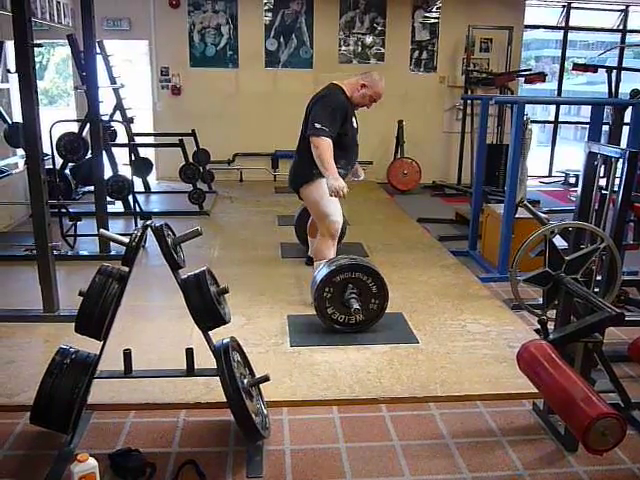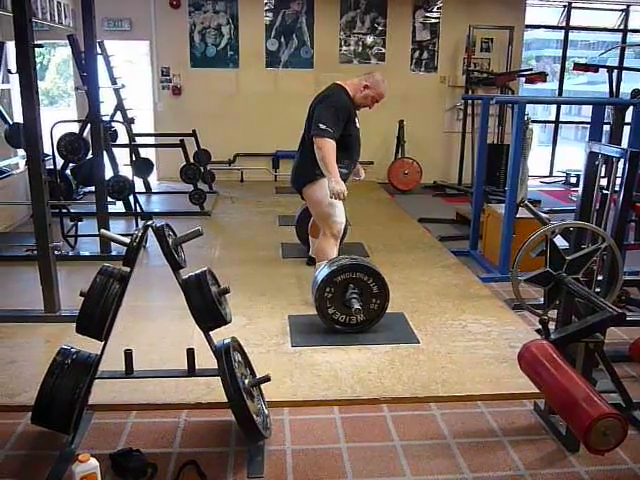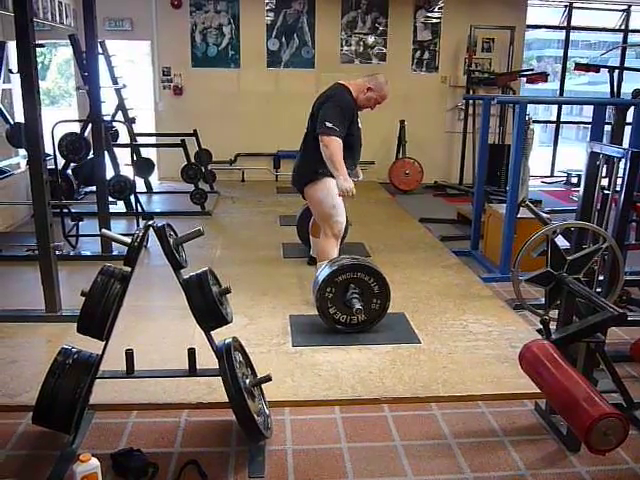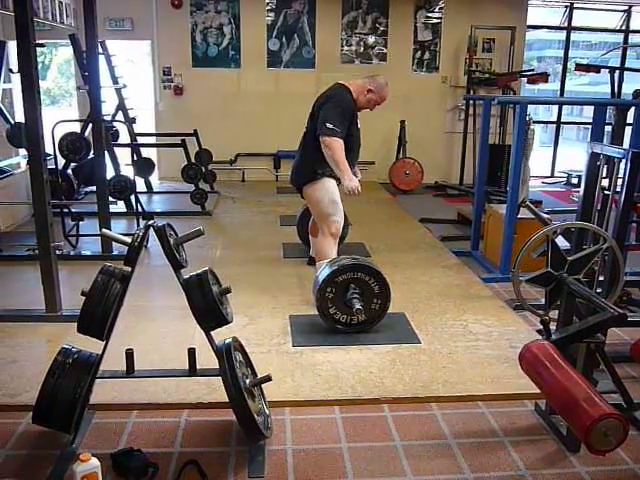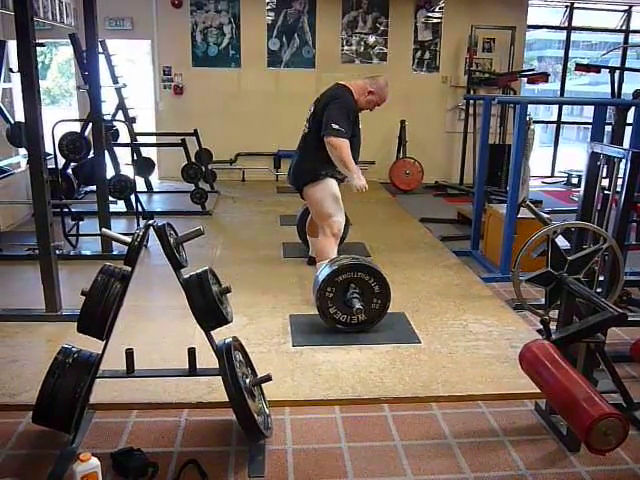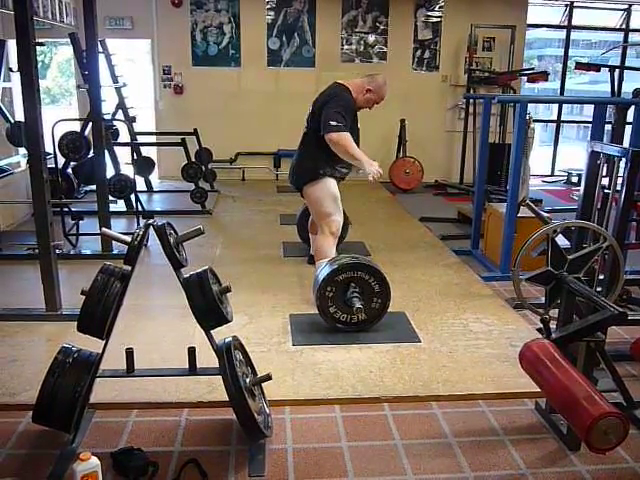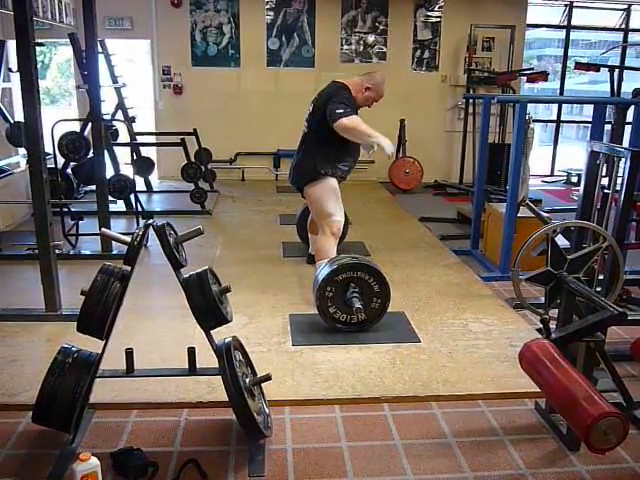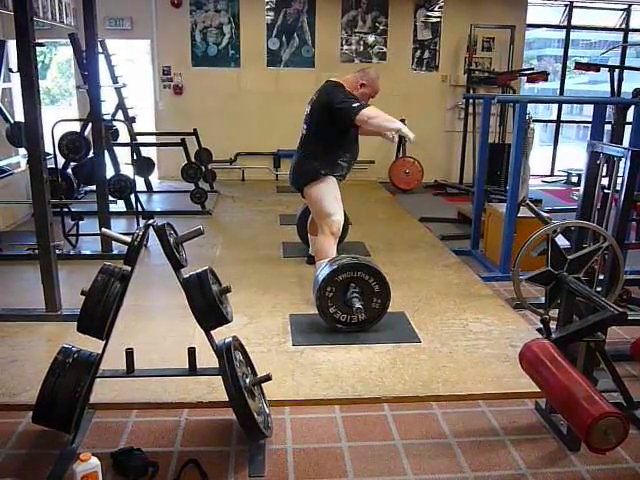
dt=0.2s
person 1, frame 1
left shoulder: (342, 100)
right shoulder: (332, 101)
right elbow: (320, 140)
left wrist: (352, 165)
right wrist: (332, 177)
left hip: (323, 173)
right hip: (315, 175)
left knee: (321, 217)
right knee: (331, 228)
left ankle: (314, 255)
person 1, frame 2
left shoulder: (343, 98)
right shoulder: (335, 101)
right elbow: (323, 140)
left wrist: (353, 165)
right wrist: (334, 178)
left hip: (321, 173)
right hip: (317, 174)
left knee: (322, 216)
right knee: (333, 228)
left ankle: (315, 255)
person 1, frame 3
left shoulder: (344, 98)
right shoulder: (340, 101)
right elbow: (329, 139)
left wrist: (351, 166)
right wrist: (342, 177)
left hip: (320, 171)
right hip: (318, 173)
left knee: (323, 216)
right knee: (334, 227)
left ankle: (316, 255)
person 1, frame 4
left shoulder: (341, 96)
right shoulder: (340, 101)
right elbow: (329, 140)
left wrist: (350, 168)
right wrist: (346, 176)
left hip: (317, 170)
right hip: (317, 172)
left knee: (321, 215)
right knee: (332, 227)
left ankle: (316, 255)
person 1, frame 5
left shoulder: (340, 95)
right shoulder: (343, 102)
right elbow: (335, 141)
left wrist: (351, 169)
right wrist: (354, 174)
left hip: (314, 169)
right hip: (316, 172)
left knee: (320, 215)
right knee: (333, 227)
left ankle: (315, 255)
person 1, frame 6
left shoulder: (339, 94)
right shoulder: (341, 100)
right elbow: (335, 136)
left wrist: (360, 158)
right wrist: (364, 163)
left hip: (314, 169)
right hip: (317, 171)
left knee: (320, 214)
right knee: (331, 226)
left ankle: (316, 254)
person 1, frame 7
left shoulder: (338, 92)
right shoulder: (341, 96)
left elbow: (347, 124)
right elbow: (343, 124)
left wrist: (364, 138)
right wrist: (379, 138)
left hip: (315, 168)
right hip: (317, 171)
left knee: (320, 215)
right knee: (332, 226)
left ankle: (315, 254)
person 1, frame 8
left shoulder: (333, 92)
right shoulder: (338, 96)
left elbow: (353, 124)
right elbow: (365, 116)
left wrist: (382, 130)
right wrist: (398, 125)
left hip: (315, 168)
right hip: (317, 172)
left knee: (320, 215)
right knee: (332, 226)
left ankle: (315, 254)
